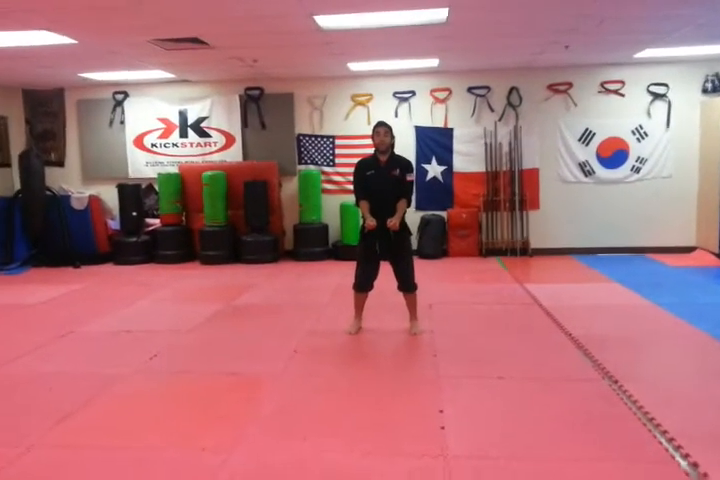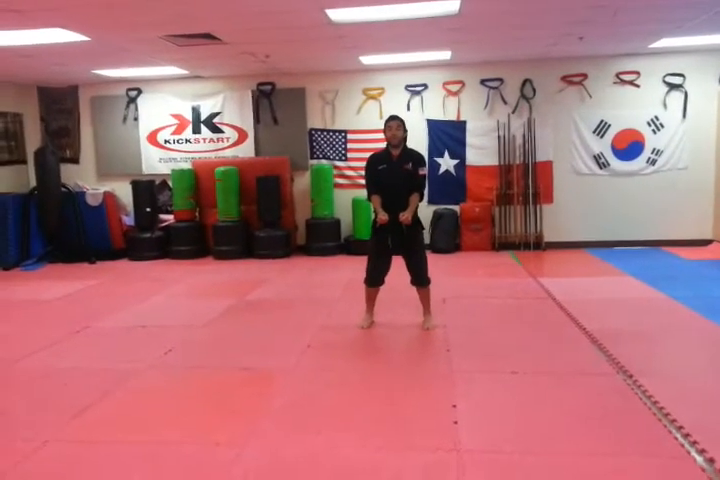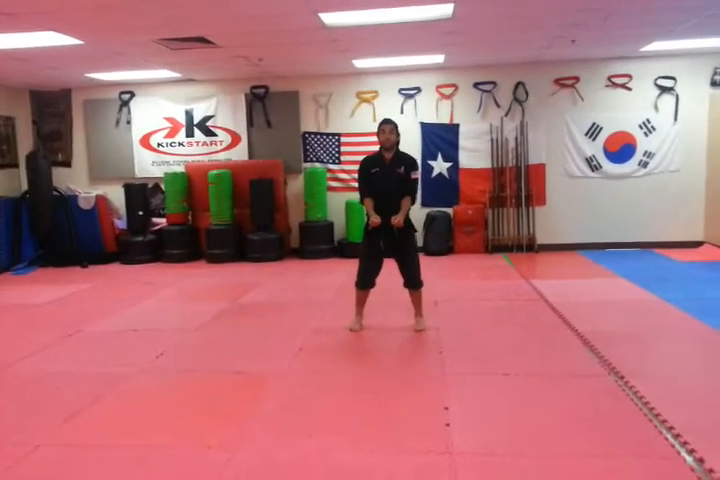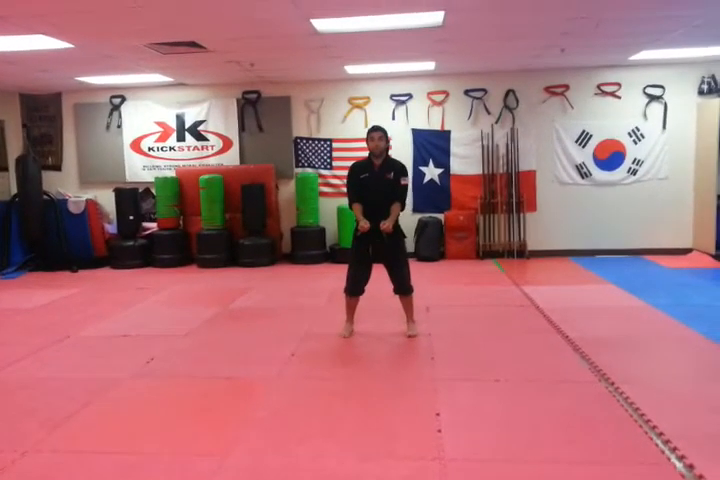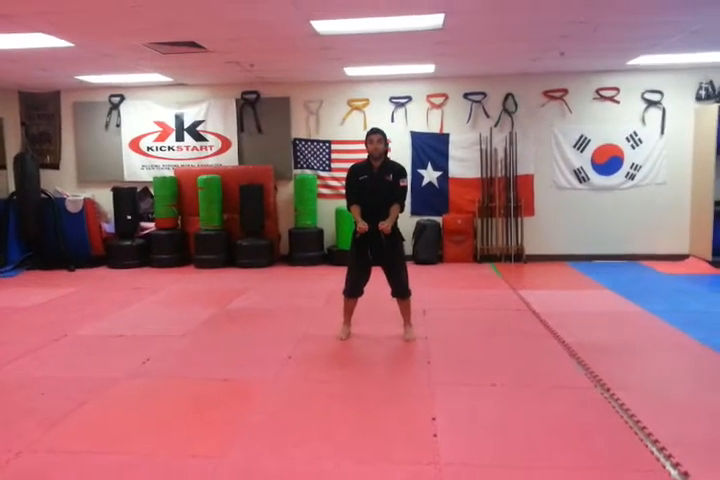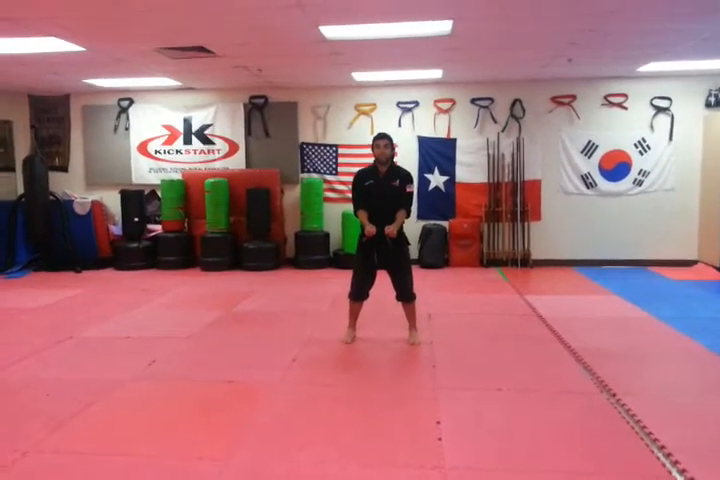
dt=0.3s
person 1, frame 1
left shoulder: (404, 165)
right shoulder: (363, 166)
left elbow: (405, 196)
right elbow: (361, 197)
left wrist: (397, 217)
right wrist: (367, 217)
left hip: (396, 227)
right hip: (371, 226)
left knee: (406, 276)
right knee: (363, 277)
left ankle: (413, 320)
right ankle: (357, 319)
person 1, frame 2
left shoulder: (416, 158)
right shoulder: (375, 160)
left elbow: (418, 190)
right elbow: (373, 191)
left wrist: (409, 211)
right wrist: (379, 211)
left hip: (409, 221)
right hip: (383, 221)
left knee: (419, 270)
right knee: (374, 271)
left ankle: (427, 315)
right ankle: (369, 314)
person 1, frame 3
left shoulder: (409, 162)
right shoulder: (368, 163)
left elbow: (410, 194)
right elbow: (365, 194)
left wrist: (401, 215)
right wrist: (372, 214)
left hip: (401, 224)
right hip: (376, 224)
left knee: (412, 273)
right knee: (365, 273)
left ankle: (419, 316)
right ankle: (358, 316)
person 1, frame 4
left shoulder: (398, 168)
right shoulder: (356, 169)
left elbow: (399, 200)
right elbow: (354, 199)
left wrist: (390, 220)
right wrist: (360, 219)
left hip: (390, 230)
right hip: (364, 230)
left knee: (402, 279)
right knee: (354, 280)
left ankle: (410, 322)
right ankle: (349, 323)
person 1, frame 5
left shoulder: (397, 170)
right shoulder: (356, 170)
left elbow: (399, 201)
right elbow: (352, 201)
left wrist: (390, 221)
right wrist: (359, 221)
left hip: (389, 232)
right hip: (363, 232)
left knee: (400, 282)
right knee: (353, 282)
left ankle: (407, 325)
right ankle: (346, 324)
person 1, frame 6
left shoulder: (404, 176)
right shoulder: (362, 176)
left elbow: (405, 207)
right elbow: (359, 206)
left wrist: (396, 225)
right wrist: (366, 224)
left hip: (395, 237)
right hip: (369, 237)
left knee: (405, 286)
right knee: (359, 286)
left ankle: (413, 330)
right ankle: (351, 328)
